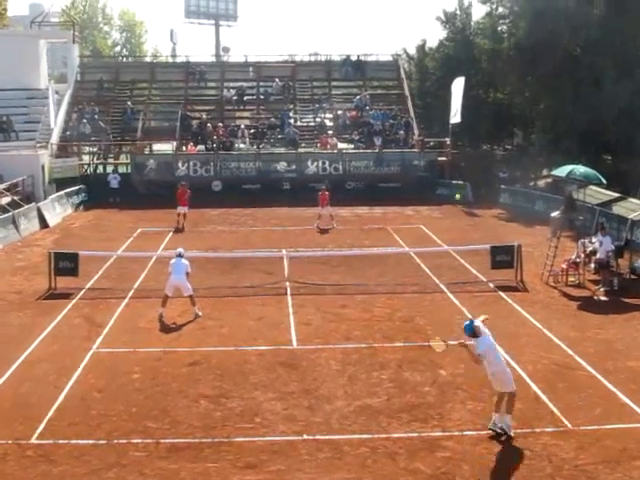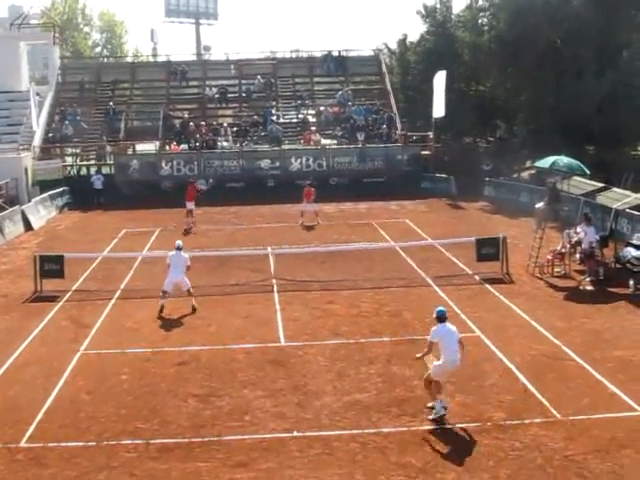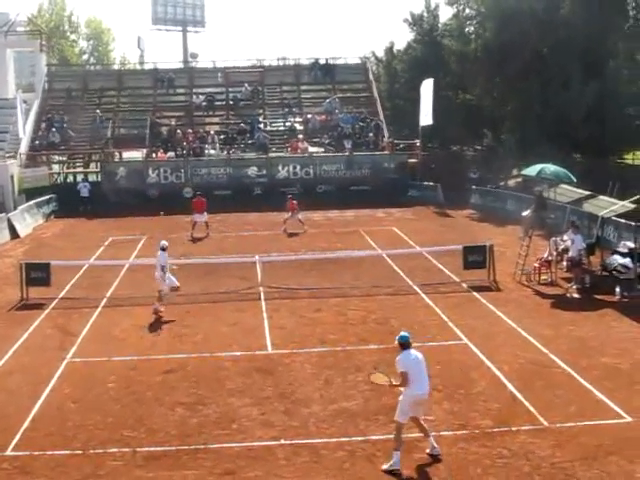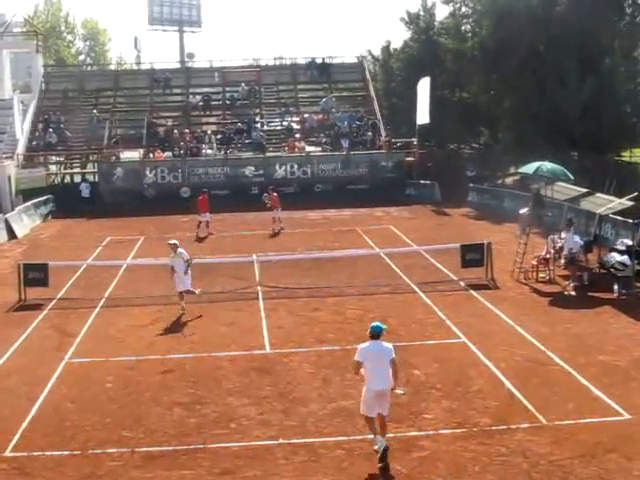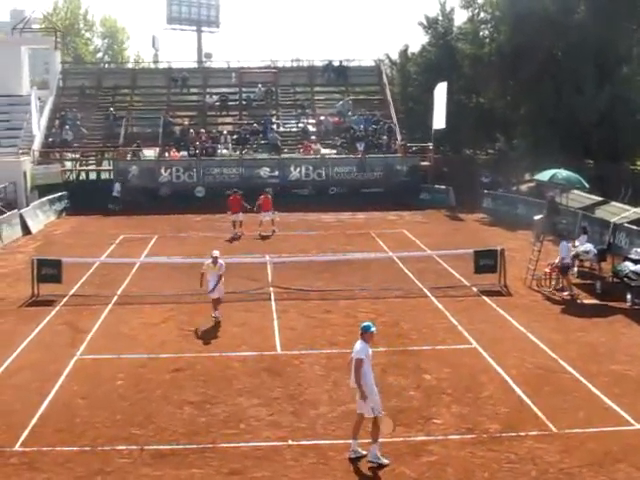
dt=1s
person 1, frame 1
left shoulder: (478, 327)
right shoulder: (479, 343)
left elbow: (482, 319)
right elbow: (478, 361)
right wrist: (469, 348)
left hip: (494, 369)
right hip: (500, 370)
left knee: (502, 393)
right knee: (511, 394)
left ankle: (495, 422)
right ankle: (505, 423)
person 1, frame 2
left shoulder: (436, 330)
right shoulder: (453, 328)
left elbow: (429, 351)
right elbow: (462, 347)
left wrist: (420, 356)
left hip: (446, 364)
right hip: (455, 362)
left knee: (427, 381)
right knee: (435, 376)
left ankle: (439, 409)
right ankle: (440, 402)
person 1, frame 3
left shoulder: (401, 359)
right shoulder: (419, 355)
left elbow: (405, 383)
right elbow: (426, 376)
left wrist: (394, 384)
left hip: (411, 395)
right hip: (424, 393)
left knee: (398, 428)
right knee: (416, 419)
left ankle: (395, 462)
right ankle: (434, 447)
person 1, frame 4
left shoulder: (363, 349)
right shoulder: (388, 348)
left elbow: (356, 371)
right elbow: (395, 370)
right wrist: (394, 384)
left hip: (371, 388)
right hip: (386, 387)
left knee: (368, 417)
right knee: (382, 416)
left ankle: (381, 442)
right ankle: (381, 444)
person 1, frame 5
left shoulder: (360, 345)
right shoulder: (363, 348)
left elbow: (351, 363)
right elbow: (356, 371)
right wrist: (362, 390)
left hip: (364, 386)
right hip: (366, 387)
left knee: (360, 416)
right knee: (376, 419)
left ankle: (354, 449)
right ankle: (373, 453)
